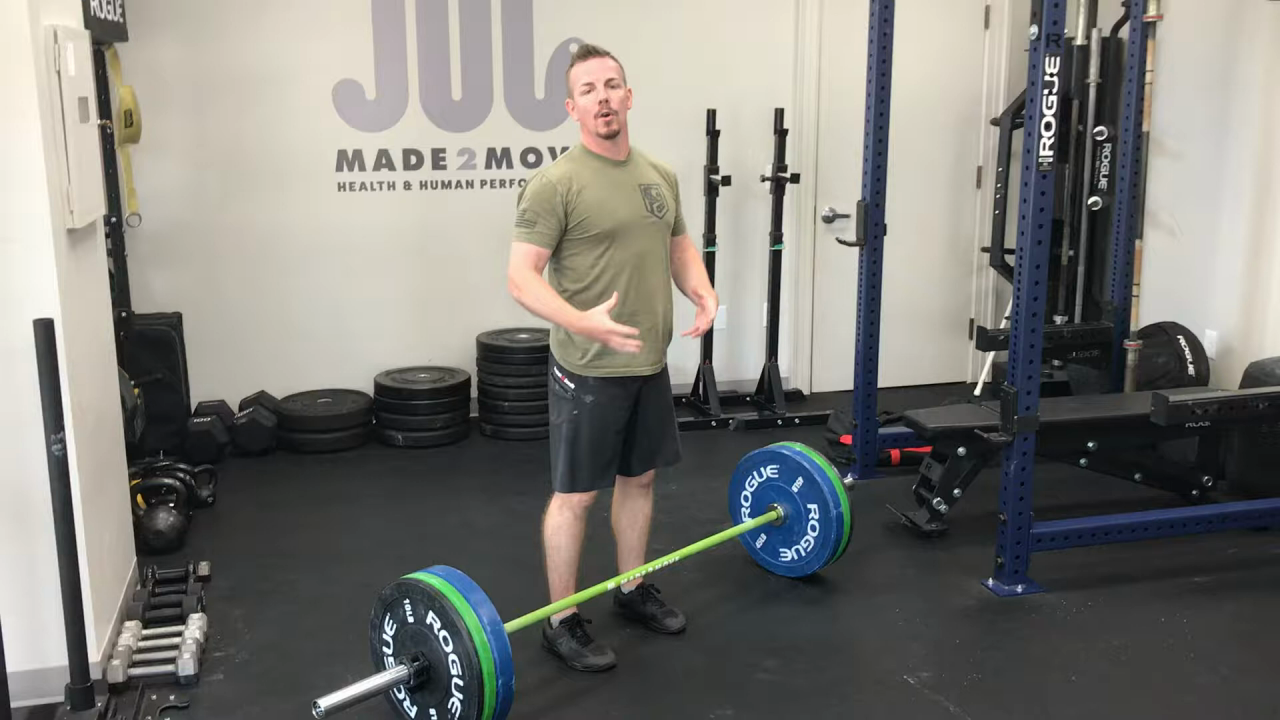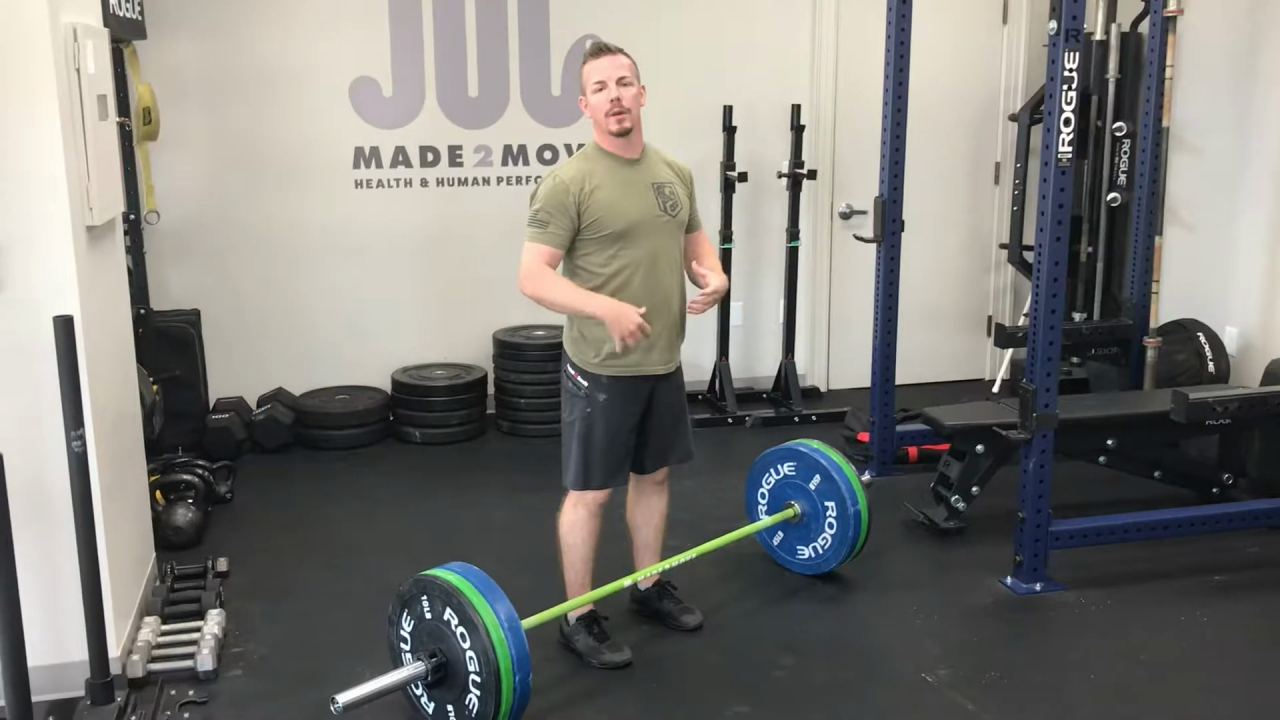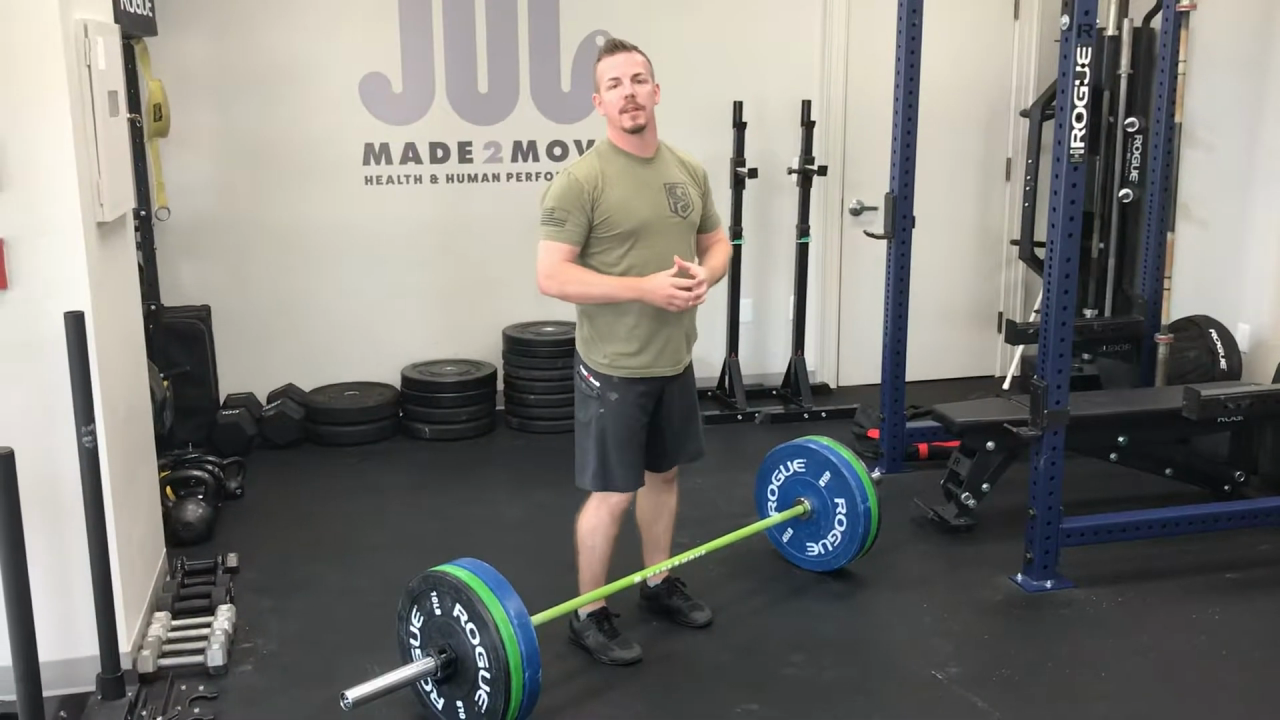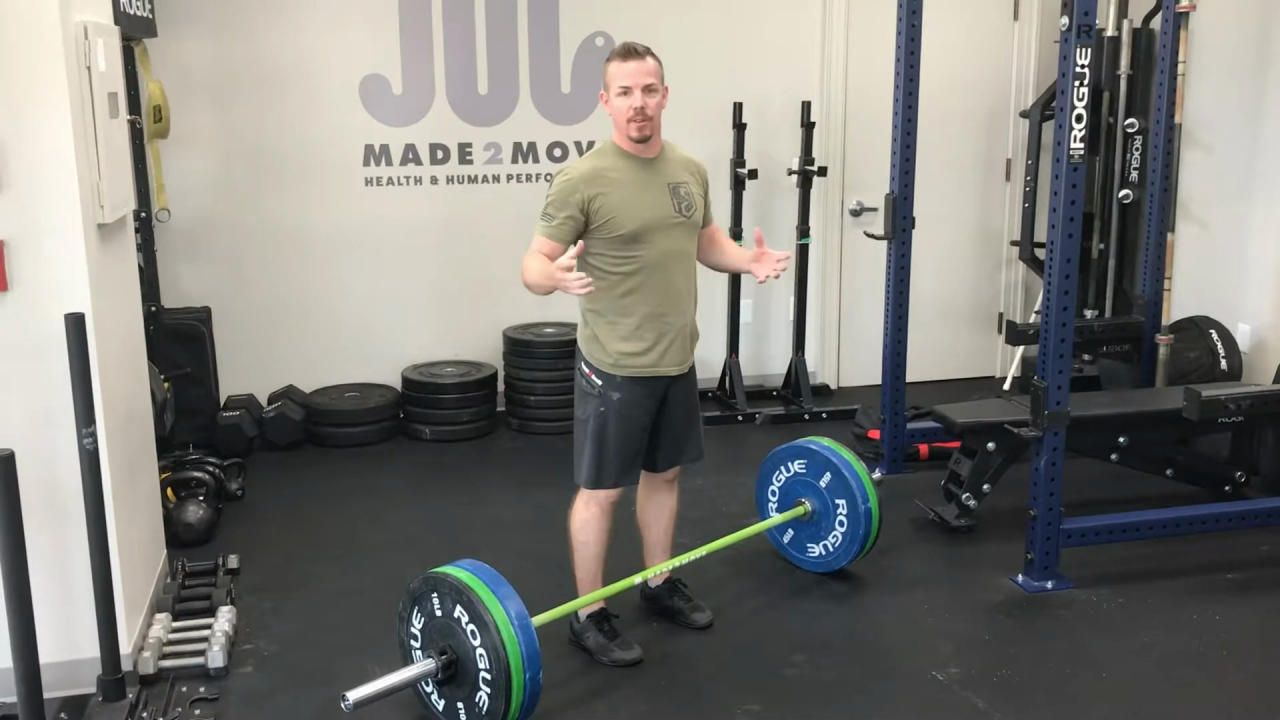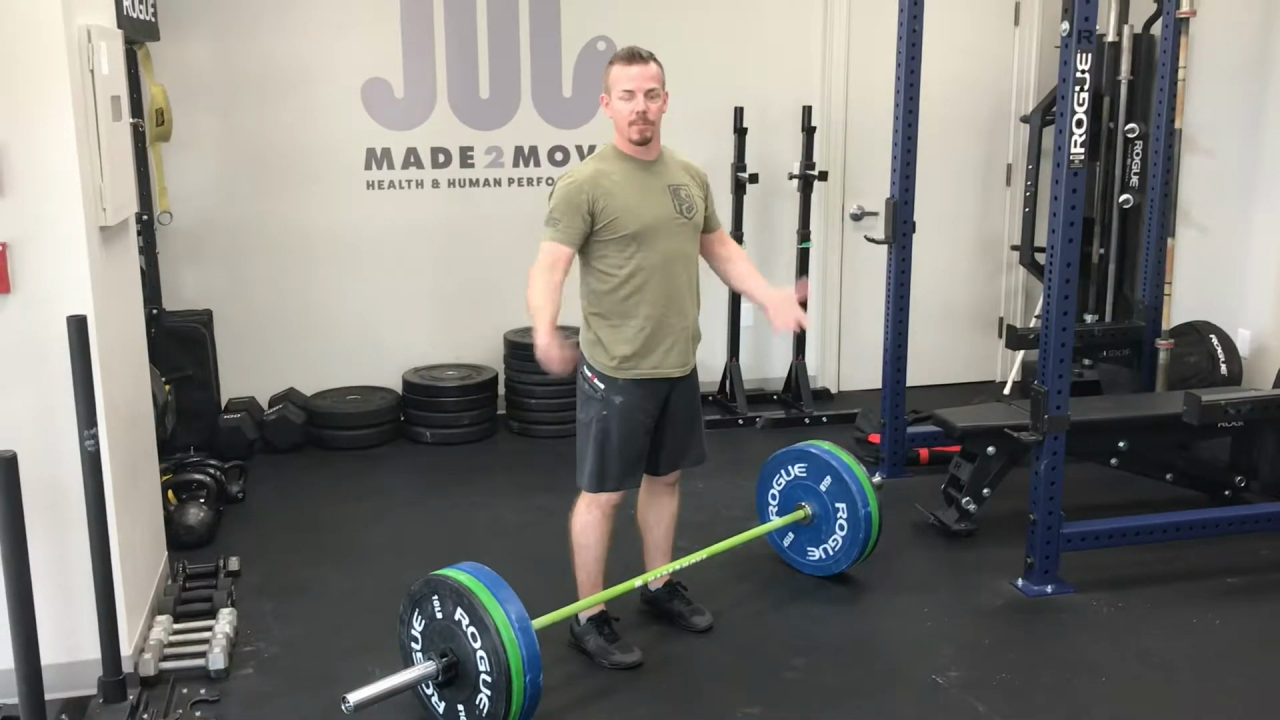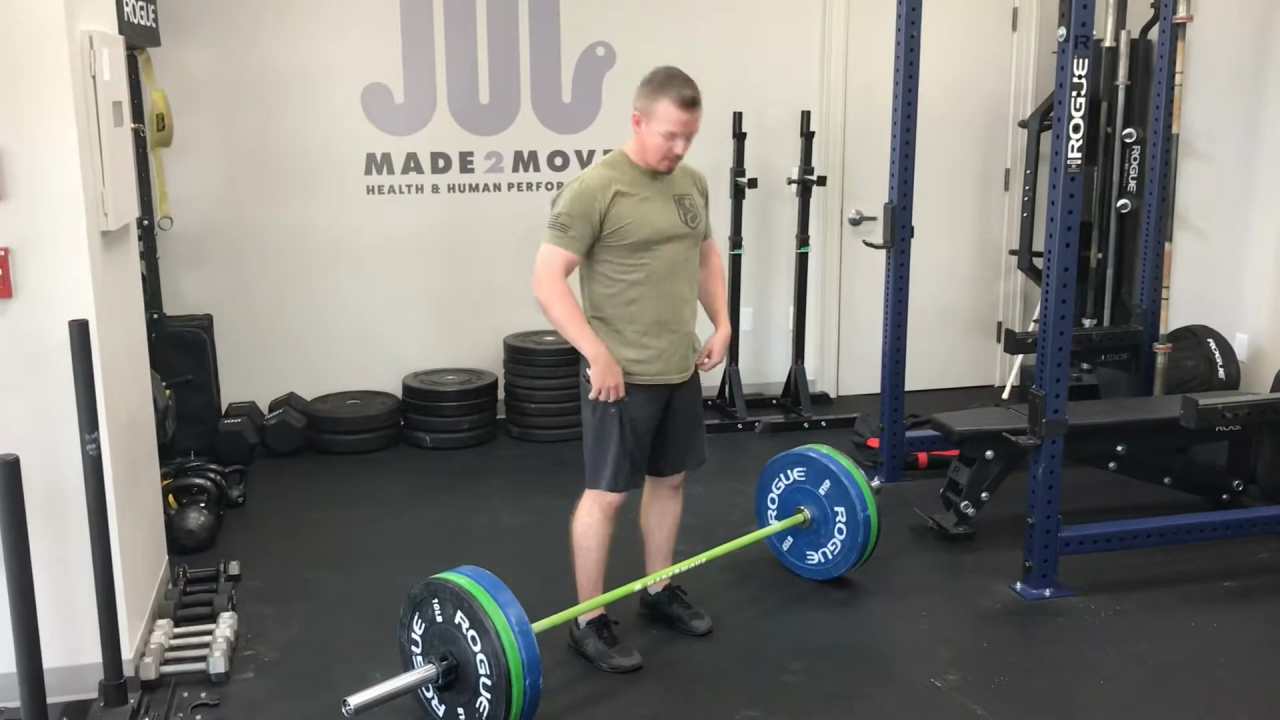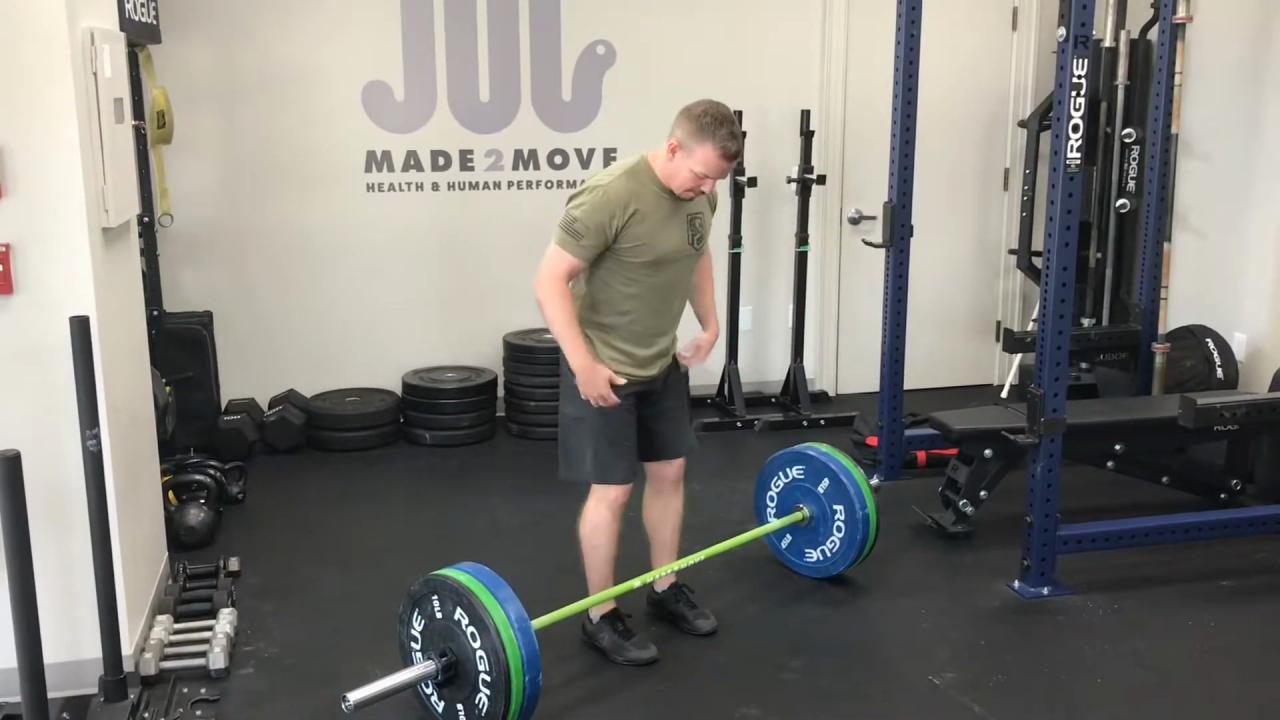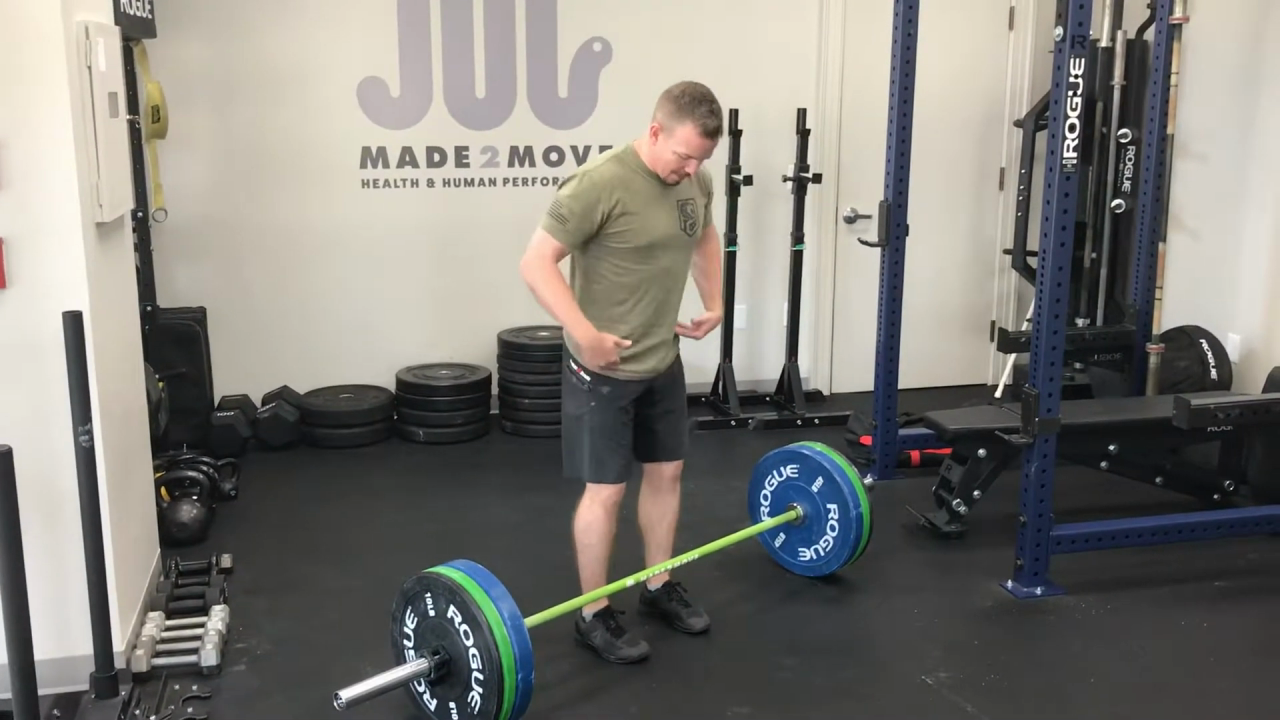
dt=0.7s
person 1, frame 1
left shoulder: (659, 176)
right shoulder: (555, 183)
left elbow: (679, 246)
right elbow: (521, 276)
left wrist: (702, 291)
right wrist: (581, 322)
left hip: (648, 363)
right hip: (587, 370)
left knee: (639, 478)
right knee: (575, 493)
left ankle: (632, 588)
right ankle: (561, 620)
person 1, frame 2
left shoulder: (674, 172)
right shoulder: (569, 182)
left elbow: (694, 240)
right elbow: (533, 276)
left wrist: (713, 274)
right wrist: (605, 309)
left hip: (664, 361)
right hip: (601, 368)
left knee: (654, 475)
right knee: (590, 491)
left ankle: (649, 585)
right ankle: (578, 617)
person 1, frame 3
left shoulder: (688, 170)
right shoulder: (580, 180)
left elbow: (717, 243)
right elbow: (552, 277)
left wrist: (704, 274)
right wrist: (642, 287)
left hip: (674, 361)
right hip: (614, 367)
left knee: (664, 475)
right knee: (612, 493)
left ankle: (658, 583)
right ankle: (588, 614)
person 1, frame 4
left shoulder: (690, 170)
right shoulder: (583, 179)
left elbow: (705, 238)
right elbow: (534, 261)
left wrist: (749, 260)
right wrist: (556, 276)
left hip: (677, 359)
right hip: (615, 366)
left knee: (665, 473)
right knee: (601, 490)
left ankle: (660, 582)
right ankle: (589, 614)
person 1, frame 5
left shoulder: (689, 175)
right shoulder: (585, 183)
left elbow: (718, 247)
right elbow: (549, 267)
left wrist: (770, 299)
right wrist: (545, 331)
left hip: (678, 364)
right hip: (616, 371)
left knee: (665, 477)
right knee: (602, 493)
left ankle: (659, 586)
right ankle: (588, 618)
person 1, frame 6
left shoulder: (692, 182)
right shoulder: (594, 189)
left elbow: (707, 254)
right elbow: (547, 280)
left wrist: (722, 324)
right wrist: (598, 355)
left hip: (680, 368)
right hip: (623, 375)
left knee: (669, 480)
right knee: (606, 495)
left ankle: (659, 589)
right ankle: (589, 621)
person 1, frame 7
left shoulder: (700, 194)
right shoulder: (610, 197)
right elbow: (551, 279)
left wrist: (709, 326)
right wrist: (582, 363)
left hip: (662, 363)
right hip: (604, 369)
left knee: (669, 473)
right knee: (612, 491)
left ankle: (665, 588)
right ankle: (601, 617)
person 1, frame 8
left shoulder: (695, 181)
right shoulder: (600, 183)
right elbow: (537, 262)
left wrist: (713, 303)
right wrist: (585, 335)
left hip: (663, 362)
right hip: (604, 368)
left knee: (666, 474)
right knee: (605, 490)
left ankle: (659, 587)
right ankle: (593, 614)
